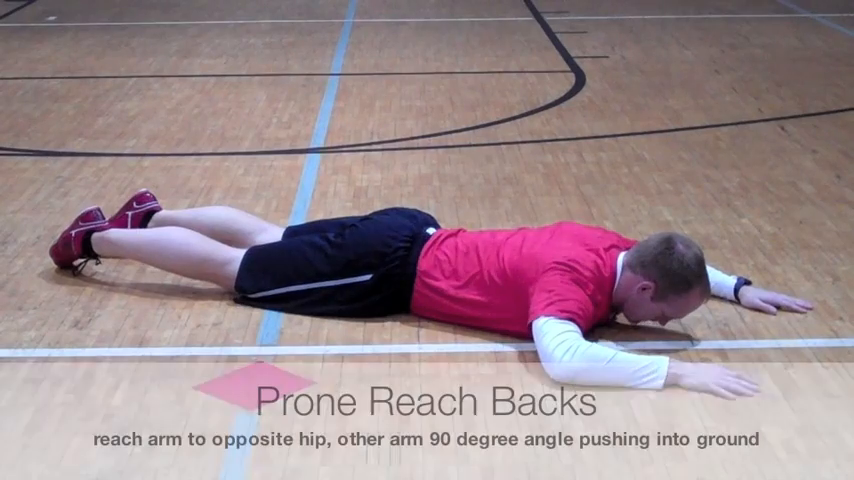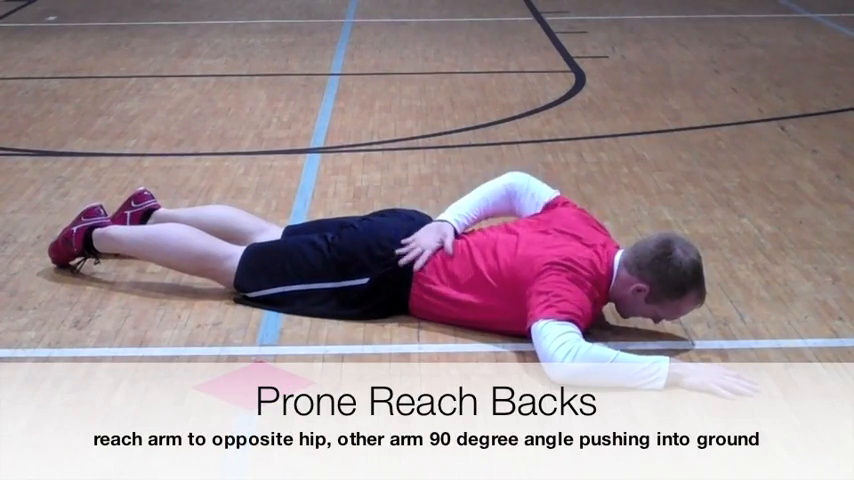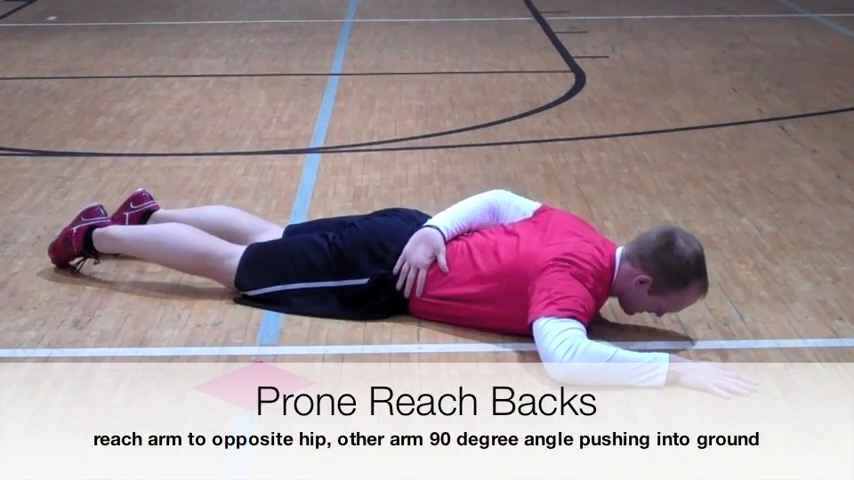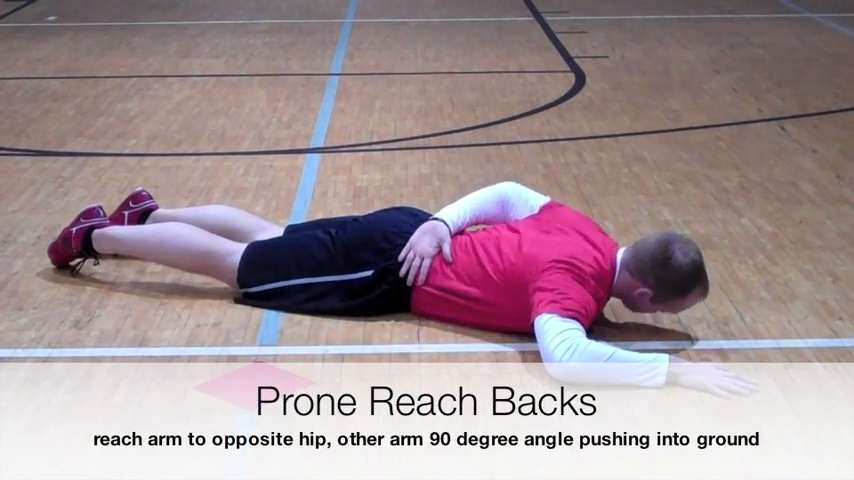
dt=1s
person 1, frame 1
left shoulder: (619, 249)
right shoulder: (574, 280)
left elbow: (676, 262)
right elbow: (565, 360)
left wrist: (739, 288)
right wrist: (679, 371)
left hip: (411, 234)
right hip: (394, 269)
left knee: (265, 236)
right knee: (236, 269)
left ankle: (151, 215)
right ankle: (99, 238)
person 1, frame 2
left shoulder: (590, 232)
right shoulder: (573, 279)
left elbow: (516, 184)
right elbow: (561, 360)
left wrist: (444, 224)
right wrist: (676, 371)
left hip: (401, 240)
right hip: (385, 277)
left knee: (267, 237)
right knee: (232, 268)
left ankle: (150, 213)
right ankle: (98, 235)
person 1, frame 3
left shoulder: (583, 233)
right shoulder: (575, 273)
left elbow: (497, 201)
right elbow: (563, 357)
left wrist: (431, 230)
right wrist: (676, 368)
left hip: (405, 236)
right hip: (385, 270)
left knee: (264, 237)
right knee: (233, 264)
left ankle: (147, 213)
right ankle: (102, 233)
person 1, frame 4
left shoulder: (589, 233)
right shoulder: (577, 279)
left elbow: (508, 194)
right elbow: (563, 357)
left wrist: (440, 221)
right wrist: (675, 369)
left hip: (409, 235)
right hip: (389, 271)
left knee: (268, 236)
right knee: (236, 264)
left ankle: (146, 212)
right ankle: (99, 235)
